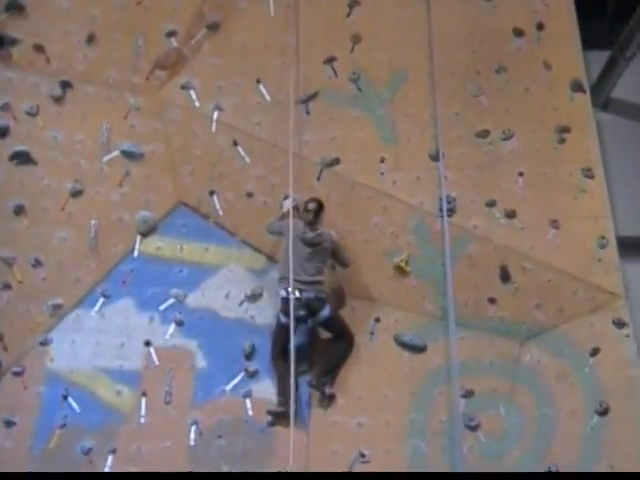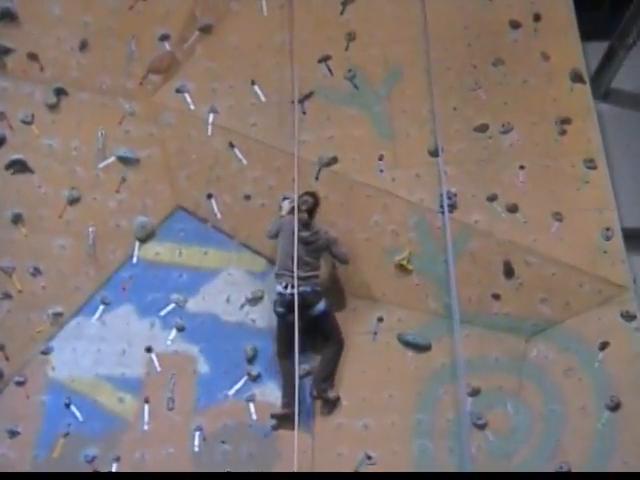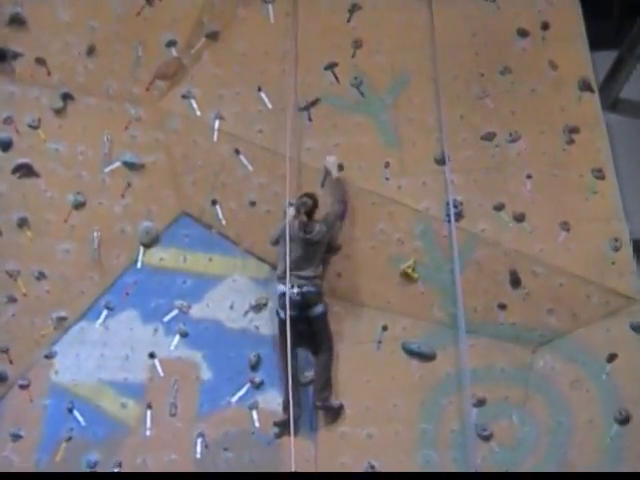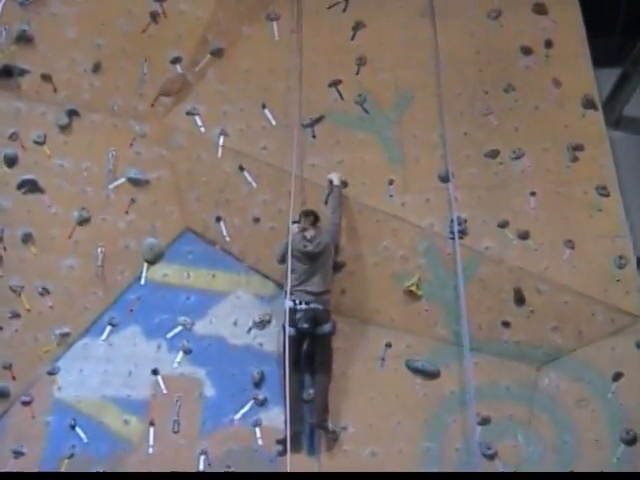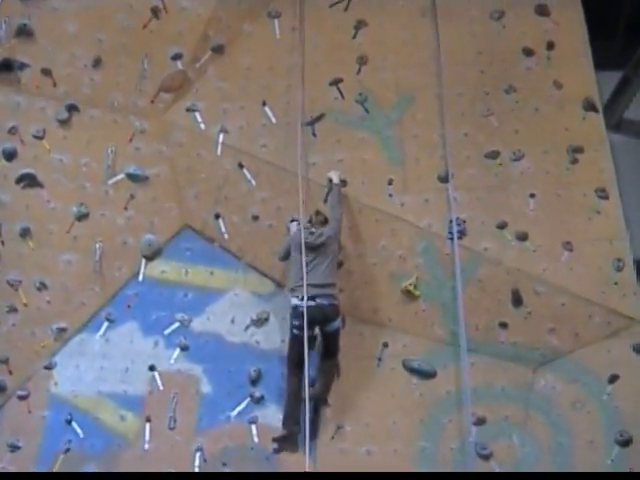
dt=0.4s
person 1, frame 1
left shoulder: (292, 227)
right shoulder: (328, 238)
left elbow: (271, 228)
right elbow: (345, 263)
left wrist: (285, 211)
left hip: (291, 298)
right hip: (316, 299)
left knee: (278, 354)
right knee: (345, 339)
left ankle: (285, 405)
right ankle: (323, 380)
person 1, frame 2
left shoulder: (287, 224)
right shoulder: (323, 235)
left elbow: (270, 233)
right elbow: (344, 259)
left wrist: (283, 213)
left hip: (286, 294)
right hip: (311, 294)
left knee: (284, 353)
right knee: (334, 341)
left ankle: (288, 406)
right ankle: (322, 387)
person 1, frame 3
left shoulder: (288, 227)
right shoulder: (324, 228)
left elbow: (273, 241)
right elbow: (341, 204)
right wrist: (334, 175)
left hip: (288, 295)
right hip: (312, 295)
left knee: (287, 354)
right knee: (324, 349)
left ankle: (290, 412)
right ankle: (323, 397)
person 1, frame 4
left shoulder: (292, 243)
right shoulder: (328, 239)
left elbow: (279, 259)
right elbow: (336, 213)
right wrist: (336, 186)
left hip: (296, 310)
right hip: (321, 311)
left knee: (294, 372)
right knee: (322, 370)
left ankle: (295, 431)
right ankle: (322, 421)
person 1, frame 5
left shoulder: (296, 238)
right shoulder: (331, 235)
left elbow: (282, 256)
right elbow: (336, 210)
right wrist: (336, 183)
left hip: (301, 306)
right hip: (328, 306)
left knee: (294, 370)
right knee: (330, 353)
left ankle: (290, 431)
right ankle: (321, 390)
